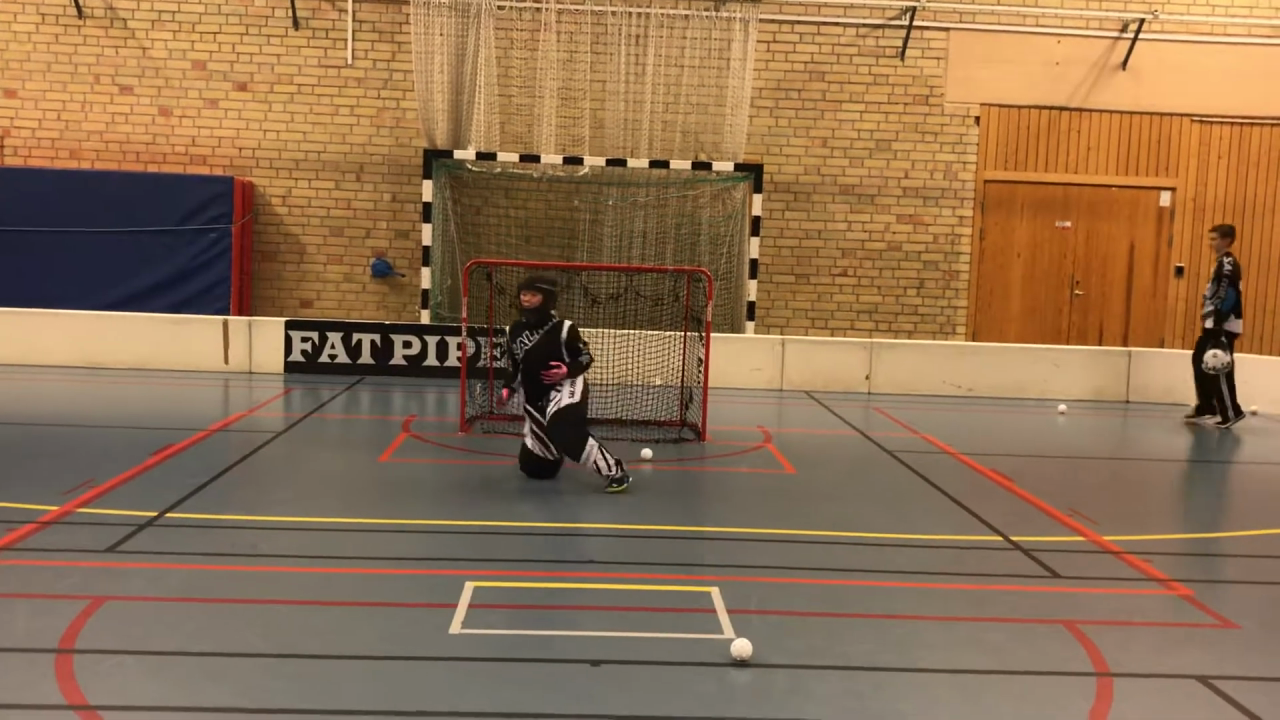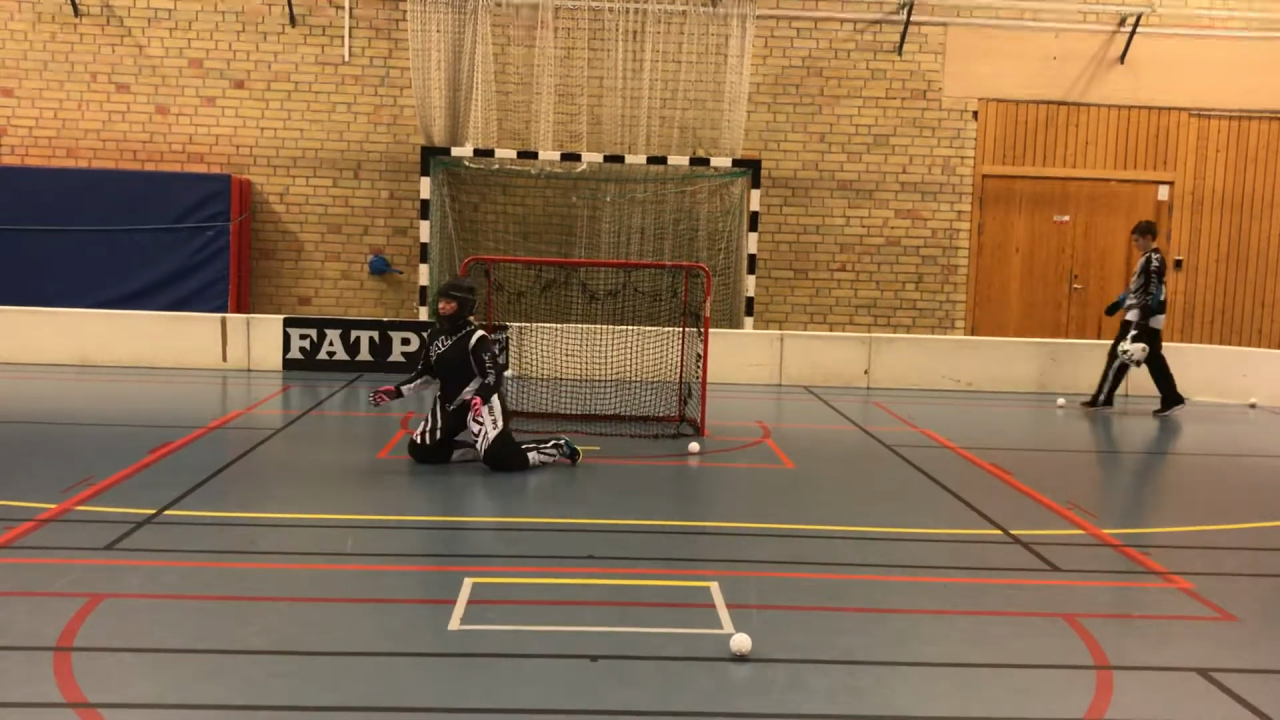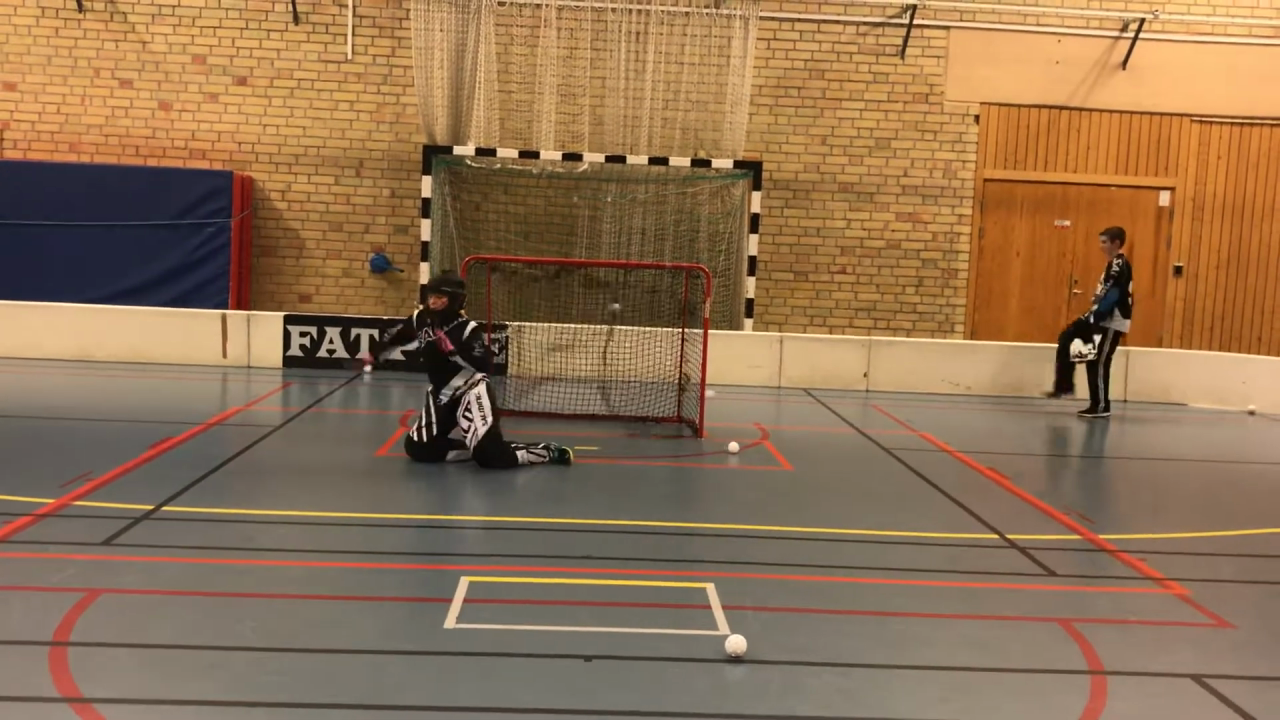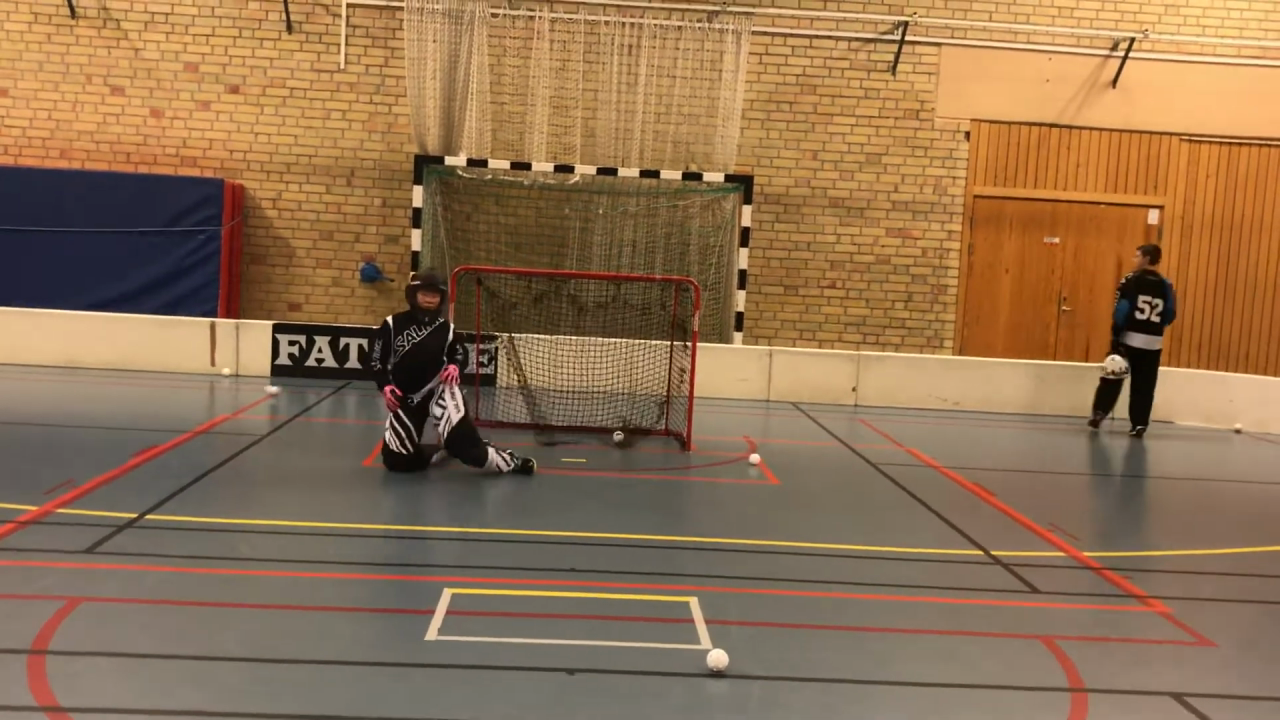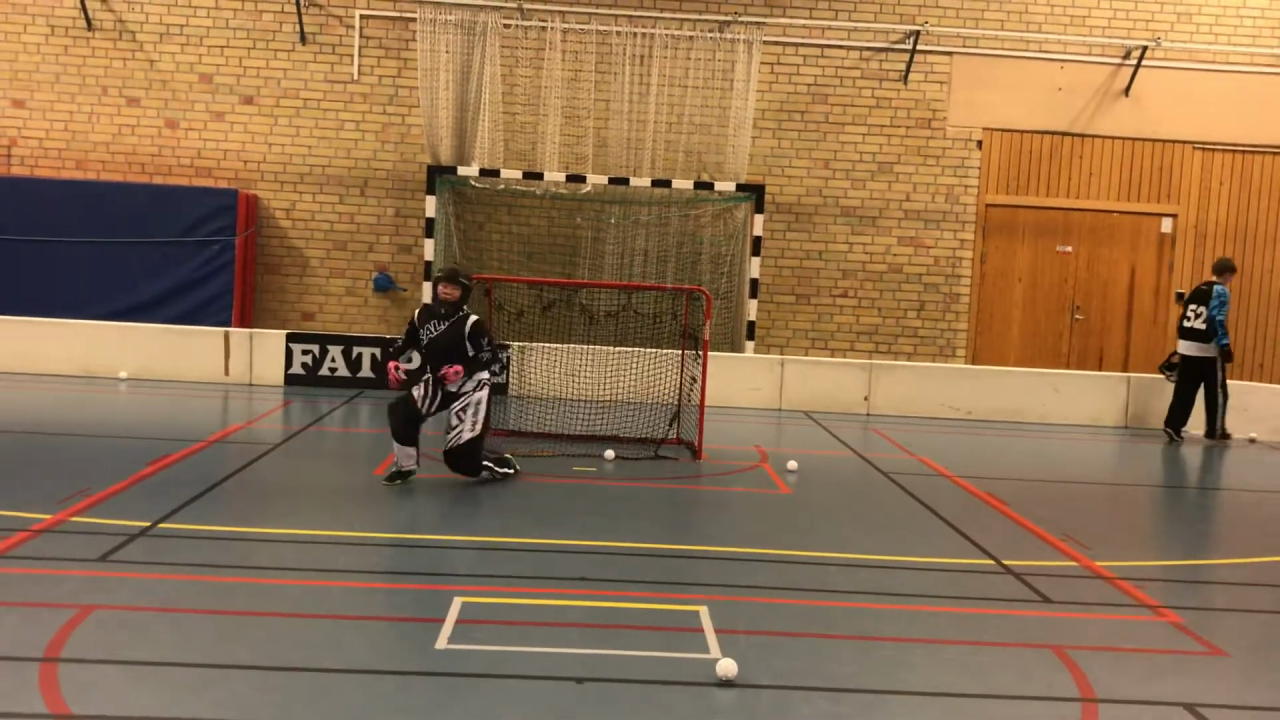
dt=0.7s
person 1, frame 1
left shoulder: (564, 328)
right shoulder: (515, 330)
left elbow: (586, 358)
left wrist: (567, 370)
right wrist: (508, 388)
left hip: (564, 388)
right hip: (535, 399)
left knee: (564, 427)
right knee: (536, 468)
left ankle: (615, 471)
right ankle: (552, 447)
person 1, frame 2
left shoulder: (477, 338)
right shoulder: (435, 334)
left elbow: (492, 377)
right elbow: (426, 372)
left wrist: (481, 398)
right wrist: (397, 391)
left hip: (480, 402)
right hip: (448, 403)
left knee: (502, 459)
right knee: (420, 450)
left ankle: (558, 447)
right ankle: (481, 448)
person 1, frame 3
left shoulder: (469, 329)
right shoulder: (421, 319)
left elbow: (483, 365)
right elbow: (395, 337)
left wrist: (453, 351)
right wrist: (374, 353)
left hip: (470, 393)
right hip: (440, 395)
left knee: (492, 455)
right knee: (417, 449)
left ankle: (550, 452)
right ankle: (471, 446)
person 1, frame 4
left shoulder: (446, 328)
right shoulder: (393, 324)
left elbow: (455, 355)
right elbow: (377, 360)
left wrist: (453, 366)
right wrist: (385, 386)
left hip: (439, 390)
right hip: (405, 397)
left knee: (461, 440)
right knee: (397, 461)
left ankle: (511, 463)
right ankle: (437, 451)
person 1, frame 5
left shoulder: (471, 322)
right shoulder: (422, 316)
left elbow: (490, 356)
right elbow: (405, 343)
left wrist: (463, 369)
right wrist: (393, 361)
left hip: (470, 387)
right hip: (437, 383)
left knee: (462, 458)
right knee: (402, 411)
left ankle: (505, 466)
right ankle: (405, 467)
person 2, frame 1
left shoulder: (1228, 263)
right shoulder: (1223, 262)
left elbow: (1226, 296)
left wrist: (1218, 324)
left hip: (1223, 324)
right hip: (1215, 323)
right knee: (1200, 362)
left ankle: (1231, 413)
right ankle: (1206, 406)
person 2, frame 2
left shoulder: (1154, 259)
right shoulder: (1149, 258)
left elbow: (1153, 292)
left wrist: (1143, 321)
right wrist: (1118, 303)
left hip: (1141, 318)
right hip: (1141, 317)
left knee: (1119, 354)
right knee: (1154, 359)
left ankle: (1103, 399)
right ankle: (1172, 399)
person 2, frame 3
left shoulder: (1117, 265)
right shoulder: (1121, 264)
left elbow: (1110, 296)
left wrist: (1094, 319)
left hip: (1110, 322)
right hip: (1103, 320)
left knee: (1097, 362)
right knee: (1066, 338)
left ankle: (1101, 406)
right ankle: (1063, 386)
person 2, frame 4
left shoulder: (1131, 280)
right shoulder: (1165, 284)
left elbow: (1121, 308)
right elbow: (1171, 314)
left wrist: (1116, 334)
left hip: (1129, 337)
right hip: (1153, 341)
left knee: (1114, 376)
right knee: (1145, 385)
left ankle: (1099, 411)
right ankle: (1139, 424)
person 2, frame 5
left shoulder: (1196, 291)
right shoulder: (1220, 292)
left elbow: (1183, 318)
right elbow: (1218, 320)
left wrist: (1182, 342)
right wrist: (1225, 345)
left hip: (1186, 346)
right hip: (1208, 349)
left knee: (1184, 389)
right knee: (1217, 390)
left ankle: (1172, 426)
right ankle: (1216, 430)
